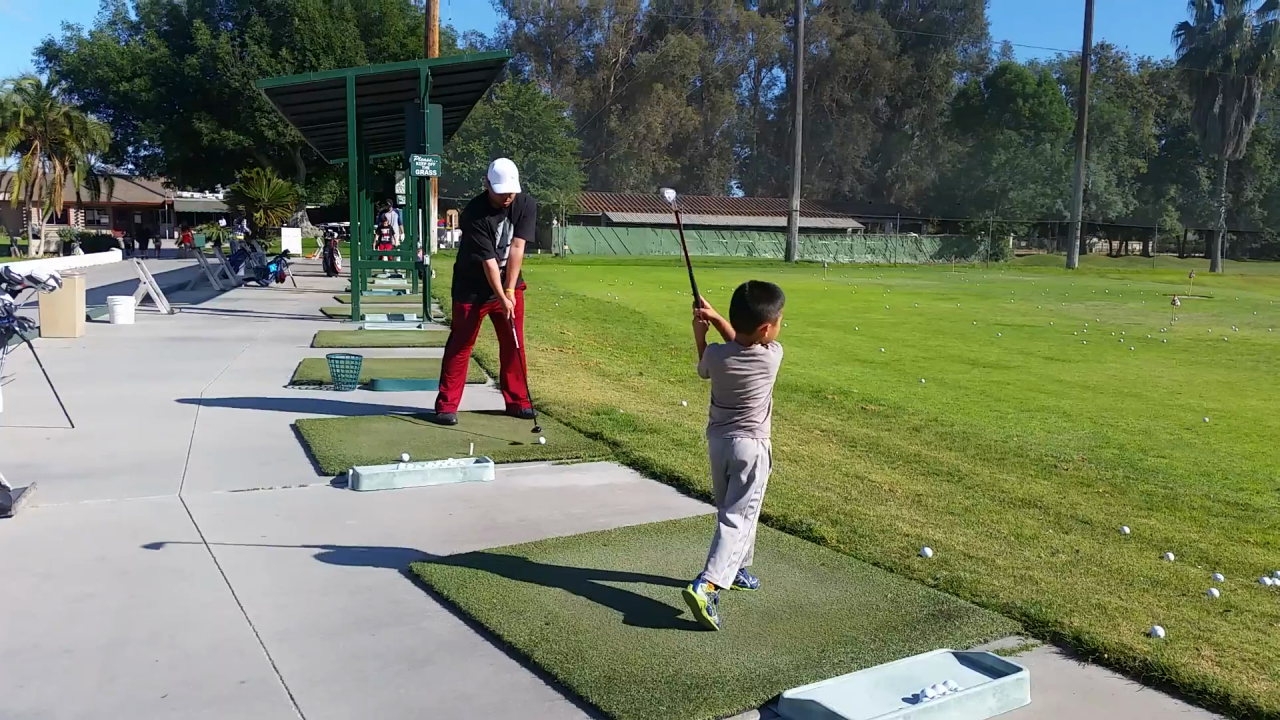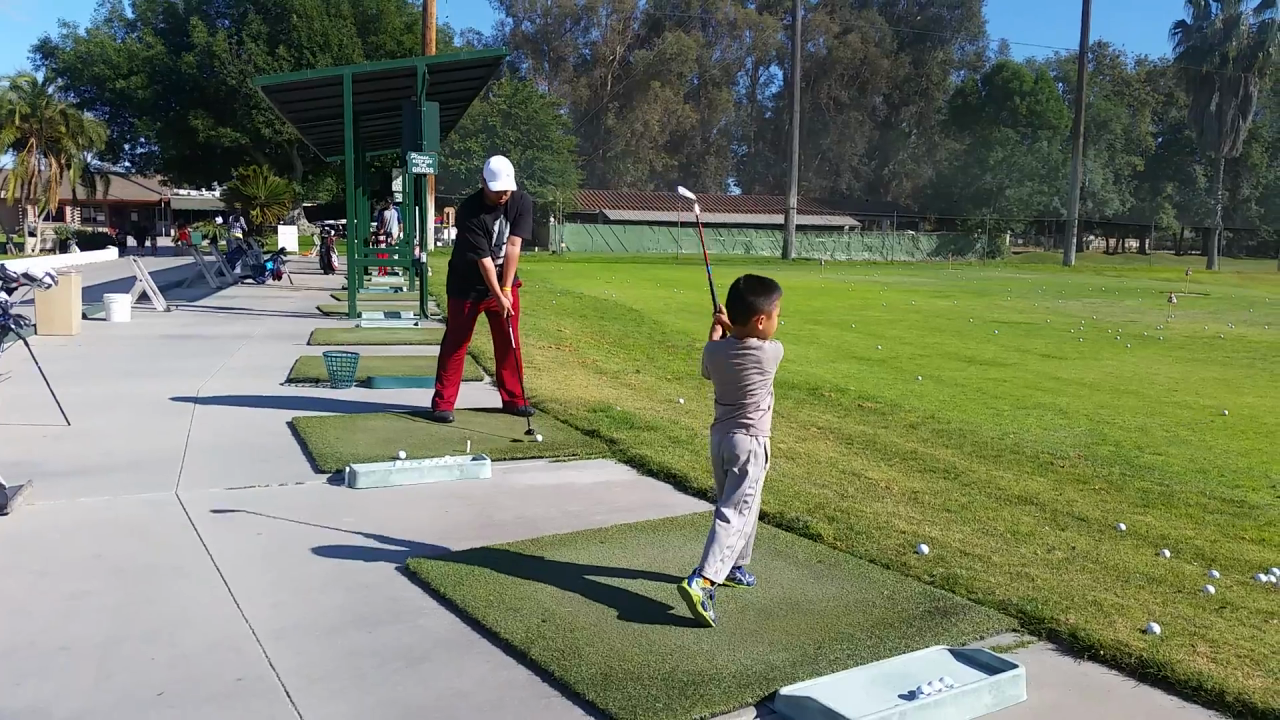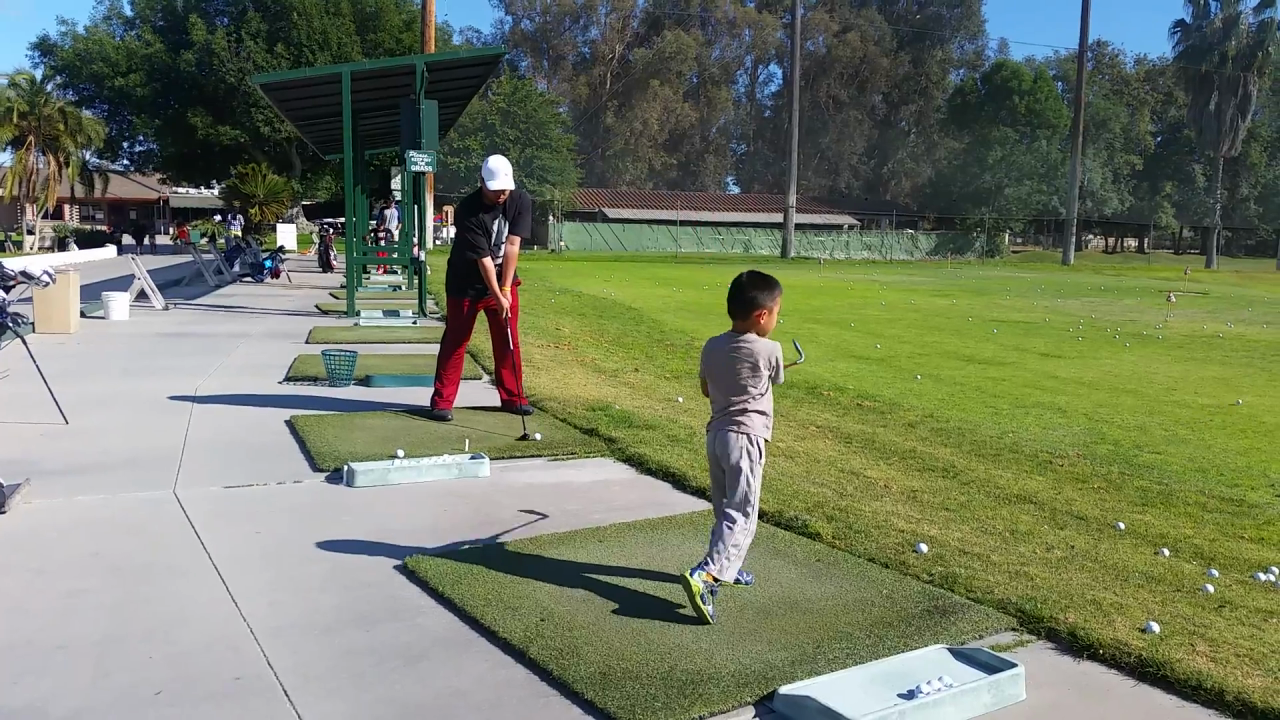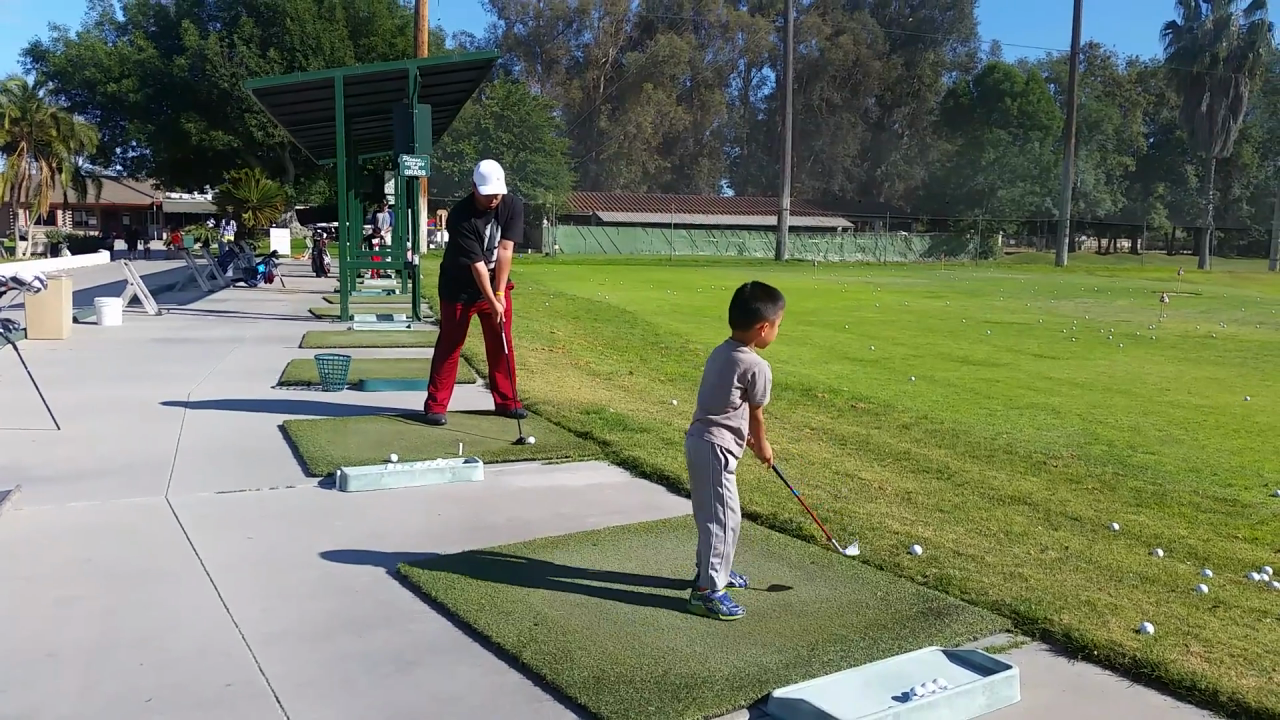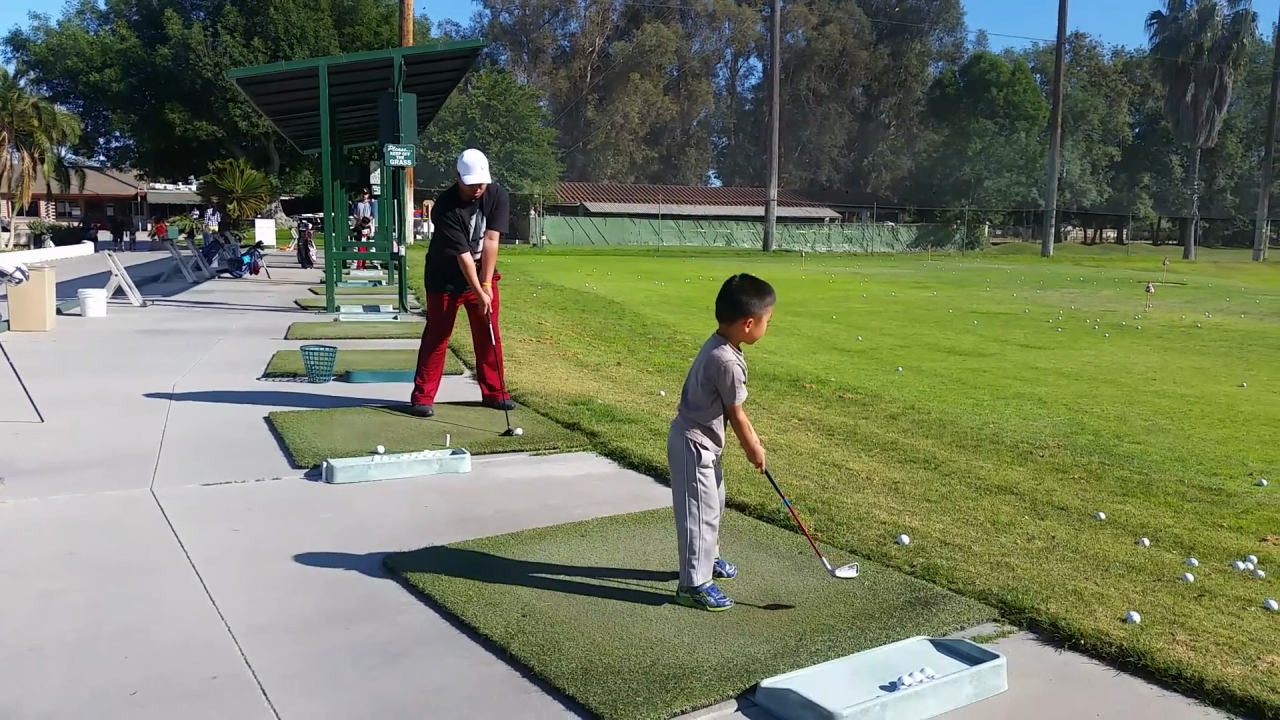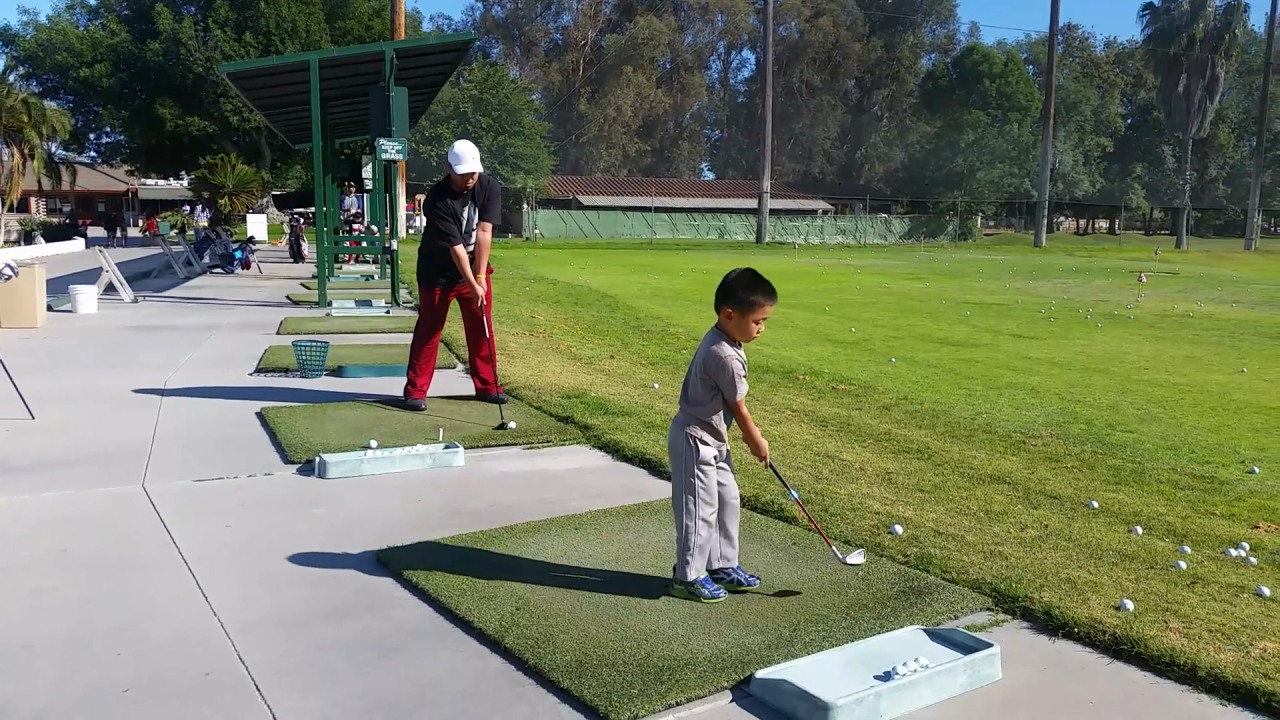
dt=0.3s
person 1, frame 1
left shoulder: (714, 356)
right shoulder: (773, 355)
left wrist: (700, 334)
right wrist: (717, 319)
left hip: (719, 442)
right hip: (752, 447)
left knee: (730, 511)
right knee: (739, 517)
left ankle: (732, 569)
right ankle: (707, 585)
person 1, frame 2
left shoulder: (713, 352)
right shoulder: (772, 352)
left wrist: (717, 330)
right wrist: (731, 326)
left hip: (720, 437)
right hip: (749, 442)
left knee: (732, 507)
right knee: (735, 513)
left ankle: (729, 566)
right ankle: (702, 580)
person 1, frame 3
left shoulder: (712, 347)
right shoulder: (771, 351)
left hip: (717, 434)
right hip: (744, 440)
left knee: (727, 509)
right knee: (741, 514)
left ankle: (726, 566)
right ankle: (706, 574)
person 1, frame 4
left shoulder: (719, 354)
right shoulder: (757, 367)
right elbow: (755, 416)
left wrist: (747, 437)
right wrist: (762, 447)
left hip: (698, 440)
right hip: (717, 448)
left knee: (712, 516)
right knee: (723, 519)
left ankle: (712, 572)
right ankle: (707, 589)
person 1, frame 5
left shoulder: (718, 346)
right shoulder: (728, 362)
right elbow: (734, 413)
left wrist: (751, 435)
right wrist: (753, 449)
left hip: (701, 441)
right hip: (695, 444)
left knee: (711, 506)
right knee: (701, 513)
left ankle: (706, 559)
right ankle: (694, 584)
person 1, frame 6
left shoulder: (719, 341)
right shoulder: (727, 357)
right elbow: (737, 408)
left wrist: (751, 432)
right wrist: (756, 441)
left hip: (709, 438)
right hip: (696, 440)
left knee: (727, 500)
right knee: (699, 509)
left ankle: (722, 566)
right ankle: (688, 577)
person 2, frame 1
left shoulder: (526, 205)
right shoulder: (474, 214)
left elbow: (517, 248)
right elbow: (488, 260)
left wrist: (510, 290)
right wrist: (501, 297)
left hip: (509, 285)
right hip: (472, 288)
left knee: (514, 344)
right knee: (460, 344)
left ankle: (517, 400)
right ankle: (446, 404)
person 2, frame 2
left shoulder: (522, 202)
right shoulder: (469, 211)
left elbow: (513, 246)
right elbow: (483, 259)
left wrist: (507, 289)
right wrist: (497, 295)
left hip: (506, 283)
right hip: (467, 286)
left knee: (509, 341)
right knee: (456, 342)
left ankle: (513, 398)
right ankle: (443, 402)
person 2, frame 3
left shoulder: (521, 201)
right shoulder: (468, 211)
left elbow: (512, 245)
right elbow: (483, 258)
left wrist: (506, 289)
right wrist: (497, 296)
left hip: (504, 281)
right hip: (466, 284)
left knee: (508, 340)
right knee: (456, 340)
left ankle: (512, 397)
right ankle: (442, 400)
person 2, frame 4
left shoulder: (513, 205)
right shoulder: (460, 217)
left elbow: (505, 250)
right elbow: (476, 263)
left wrist: (500, 293)
right wrist: (491, 301)
left hip: (497, 284)
right hip: (459, 288)
left knee: (502, 344)
right knee: (450, 344)
left ankle: (506, 400)
right ankle: (435, 404)
person 2, frame 5
left shoulder: (498, 195)
right shoulder: (445, 207)
left elbow: (491, 240)
right elbow: (462, 254)
left wrist: (487, 284)
right wrist: (478, 291)
left hip: (483, 275)
right hip: (445, 278)
left knee: (489, 334)
right knee: (437, 336)
left ankle: (493, 391)
right ankle: (422, 396)
person 2, frame 6
left shoulder: (490, 187)
right shoulder: (437, 199)
left elbow: (484, 233)
right elbow: (455, 246)
left wrist: (481, 277)
right wrist: (472, 284)
left hip: (476, 268)
right hip: (438, 272)
left knee: (481, 327)
right knee: (429, 330)
left ankle: (486, 385)
right ankle: (415, 390)
